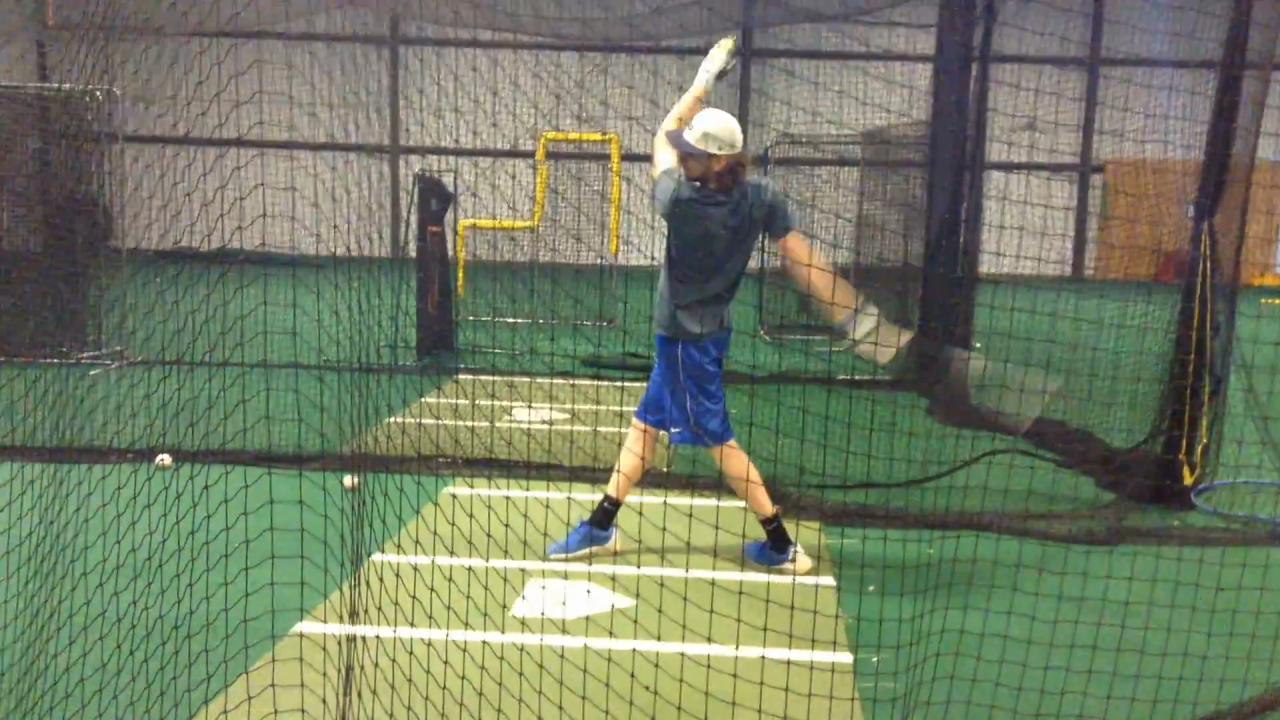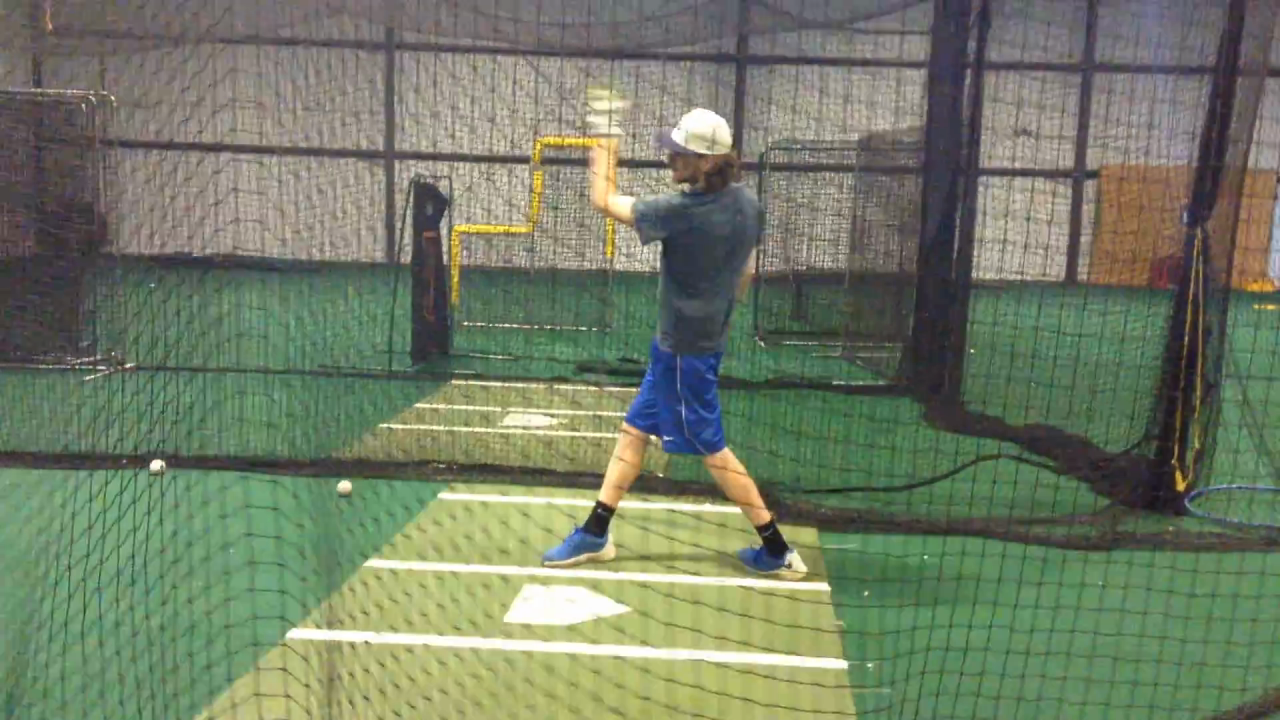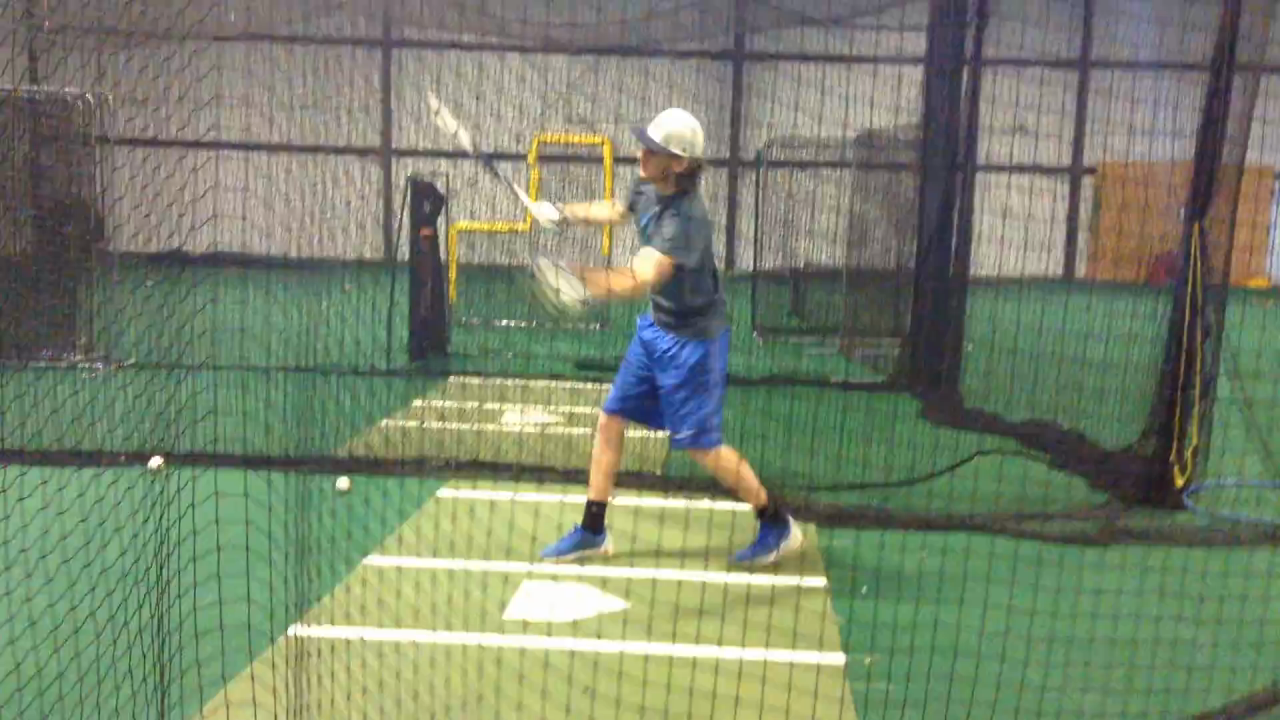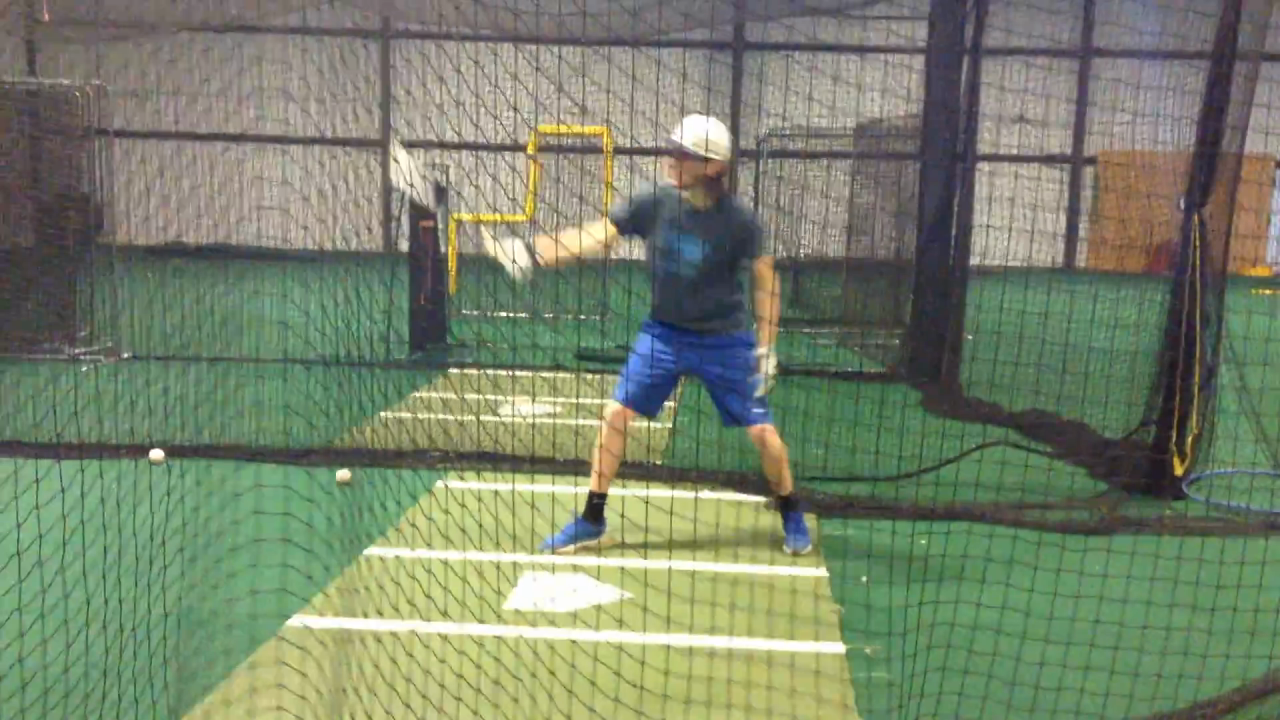
dt=0.3s
person 1, frame 1
left shoulder: (680, 199)
right shoulder: (761, 198)
left elbow: (663, 136)
right elbow: (803, 262)
left wrist: (705, 77)
right wrist: (852, 312)
left hip: (684, 334)
right hip: (702, 329)
left knee: (715, 439)
right knee: (645, 424)
left ankle: (781, 544)
right ankle: (599, 528)
person 1, frame 2
left shoulder: (684, 212)
right shoulder: (744, 202)
left elbow: (610, 203)
right elbow: (743, 273)
left wrist: (604, 145)
left hip: (684, 344)
right hip: (683, 338)
left knee: (709, 447)
right knee: (633, 429)
left ankle: (778, 550)
right ankle: (595, 534)
person 1, frame 3
left shoulder: (684, 218)
right shoulder: (651, 190)
left elbow: (640, 280)
right elbow: (617, 209)
left wrist: (585, 283)
right wrist: (562, 212)
left hip: (693, 338)
right hip: (656, 327)
left knee: (702, 445)
right knee: (610, 419)
left ankle: (776, 524)
right ankle: (593, 530)
person 1, frame 4
left shoulder: (738, 219)
right shoulder: (652, 202)
left elbow: (764, 282)
right elbow: (596, 237)
left wrist: (767, 347)
right wrist: (534, 250)
left hip: (724, 337)
right hip: (665, 332)
left knee: (761, 430)
right knee: (616, 415)
left ankle: (790, 514)
right ankle: (591, 521)
